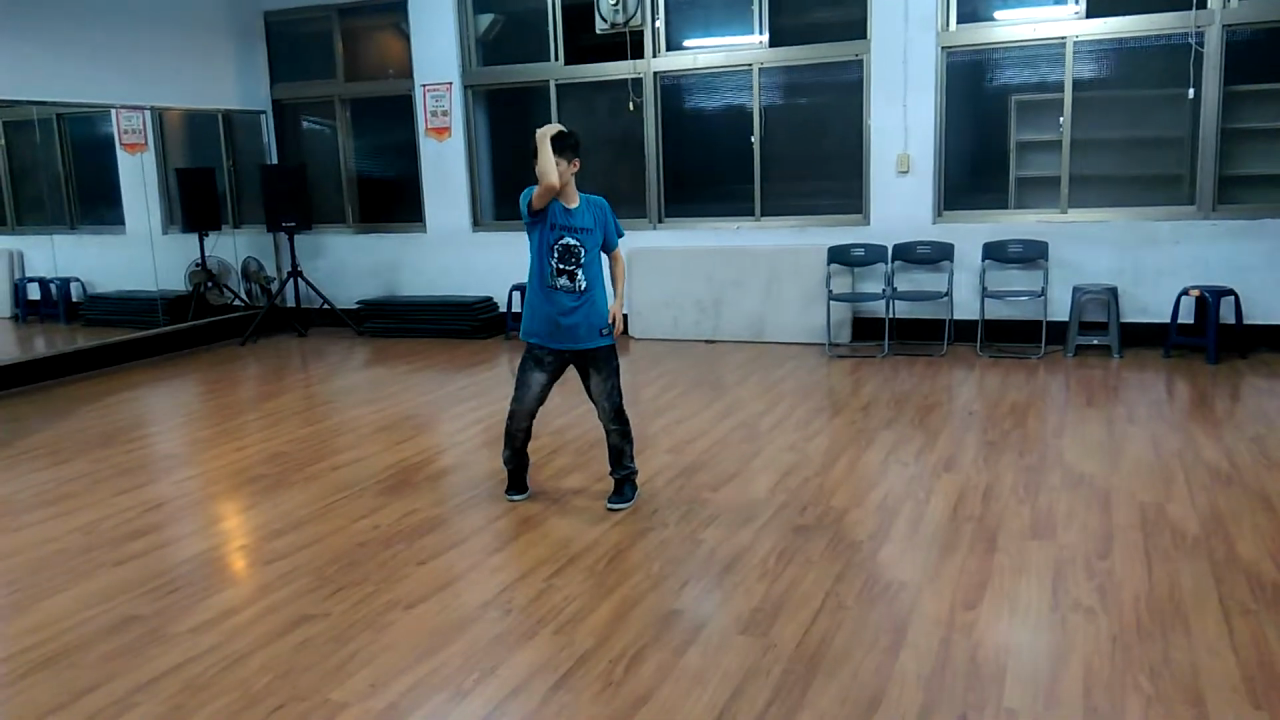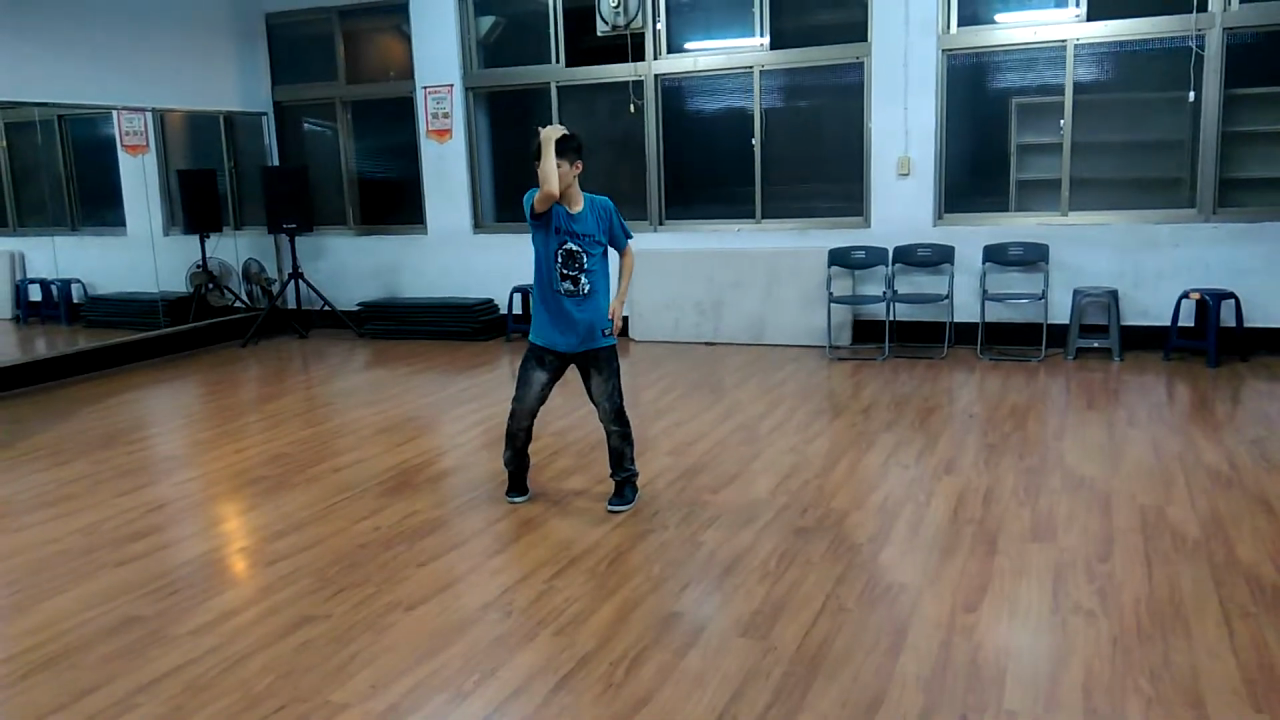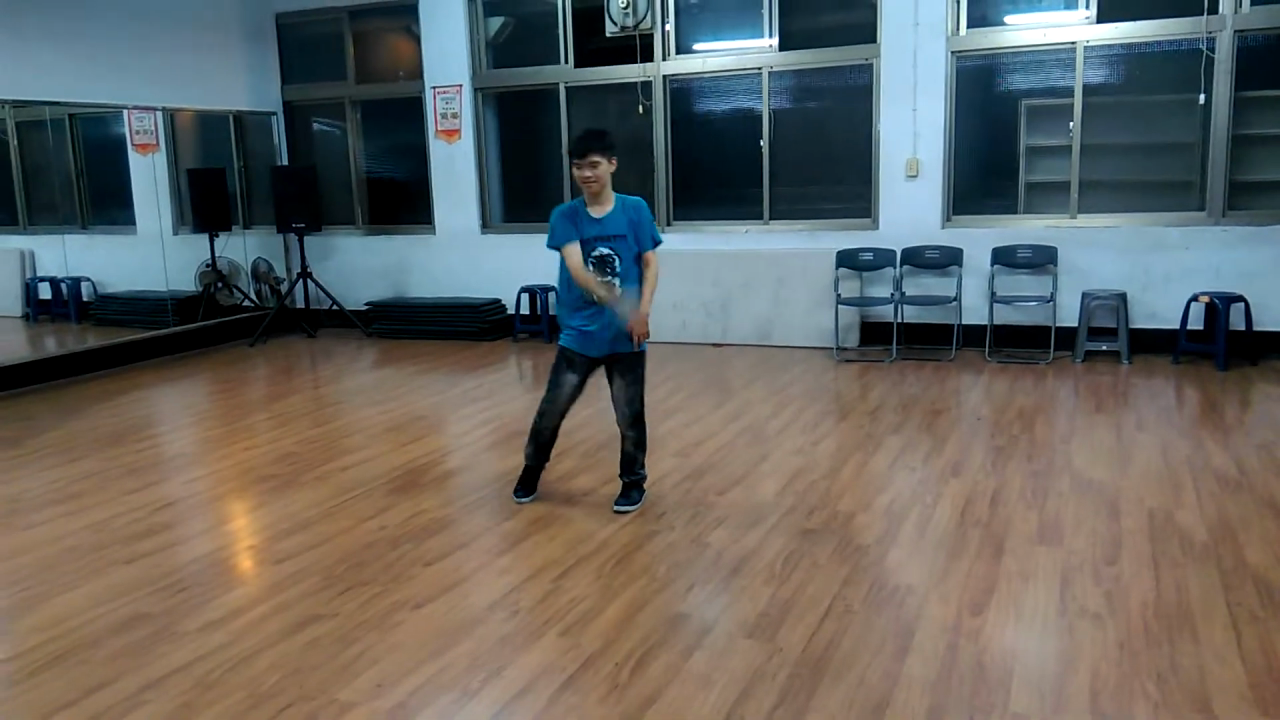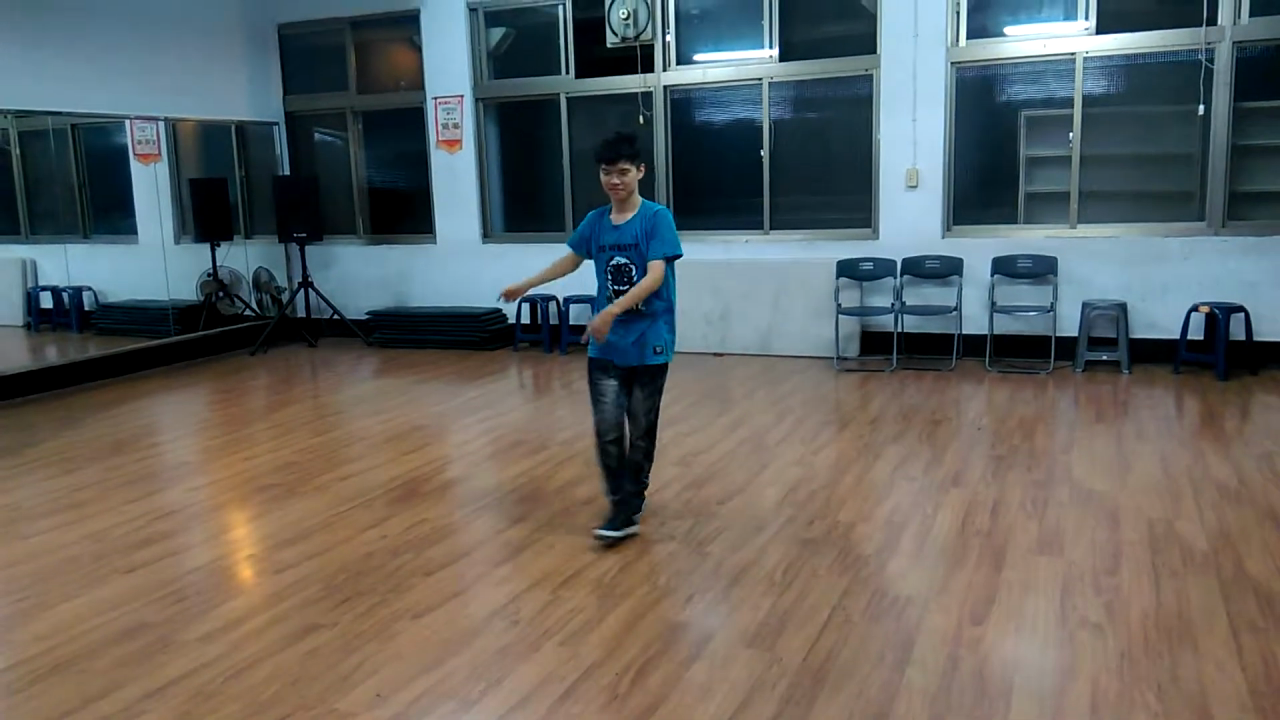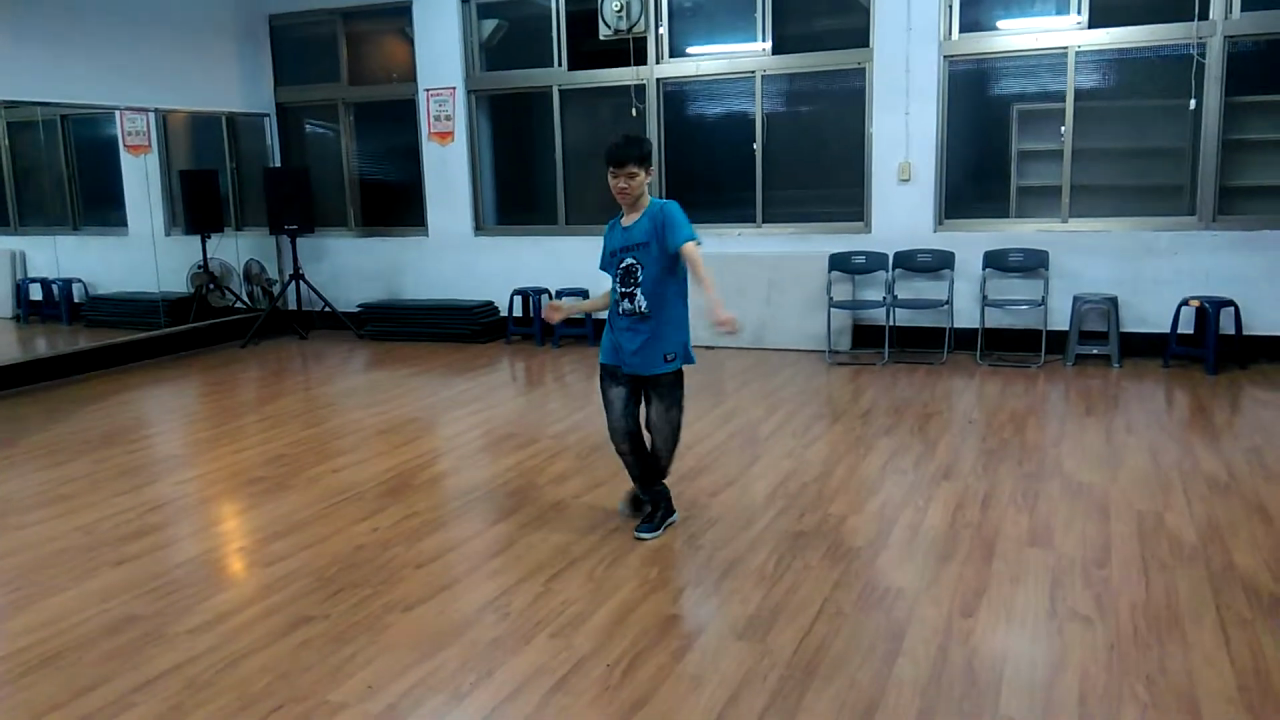
dt=0.4s
person 1, frame 1
left shoulder: (598, 208)
right shoulder: (534, 205)
left elbow: (615, 257)
right elbow: (549, 184)
left wrist: (619, 302)
right wrist: (542, 137)
left hip: (593, 332)
right hip: (544, 334)
left knee: (610, 410)
right knee: (522, 409)
left ankle: (625, 478)
right ankle: (516, 471)
person 1, frame 2
left shoulder: (603, 208)
right shoulder: (536, 205)
left elbow: (626, 253)
right elbow: (550, 192)
left wrist: (619, 300)
right wrist: (547, 141)
left hip: (595, 333)
right hip: (548, 334)
left knee: (611, 412)
right knee: (522, 410)
left ankle: (625, 480)
right ankle: (516, 474)
person 1, frame 3
left shoulder: (634, 209)
right shoulder: (564, 216)
left elbow: (650, 265)
right elbow: (576, 270)
left wrist: (642, 311)
right wrist: (614, 299)
left hip: (624, 335)
right hip: (579, 334)
left knee: (629, 416)
right knee: (550, 411)
left ankle: (633, 481)
right ankle: (531, 470)
person 1, frame 4
left shoulder: (657, 217)
right shoulder: (595, 222)
left elbow: (655, 277)
right elbow: (570, 261)
left wrist: (611, 313)
right wrist: (524, 286)
left hip: (648, 344)
right hip: (605, 347)
left knee: (642, 428)
right knee: (607, 428)
left ankle: (634, 492)
right ankle: (621, 507)
person 1, frame 5
left shoulder: (666, 214)
right shoulder: (612, 230)
left elbow: (692, 256)
left wrist: (715, 303)
right wrist: (572, 308)
left hip: (661, 352)
right hip: (616, 352)
left knee: (662, 439)
right knee: (623, 437)
left ankle: (651, 494)
right ankle: (653, 501)
